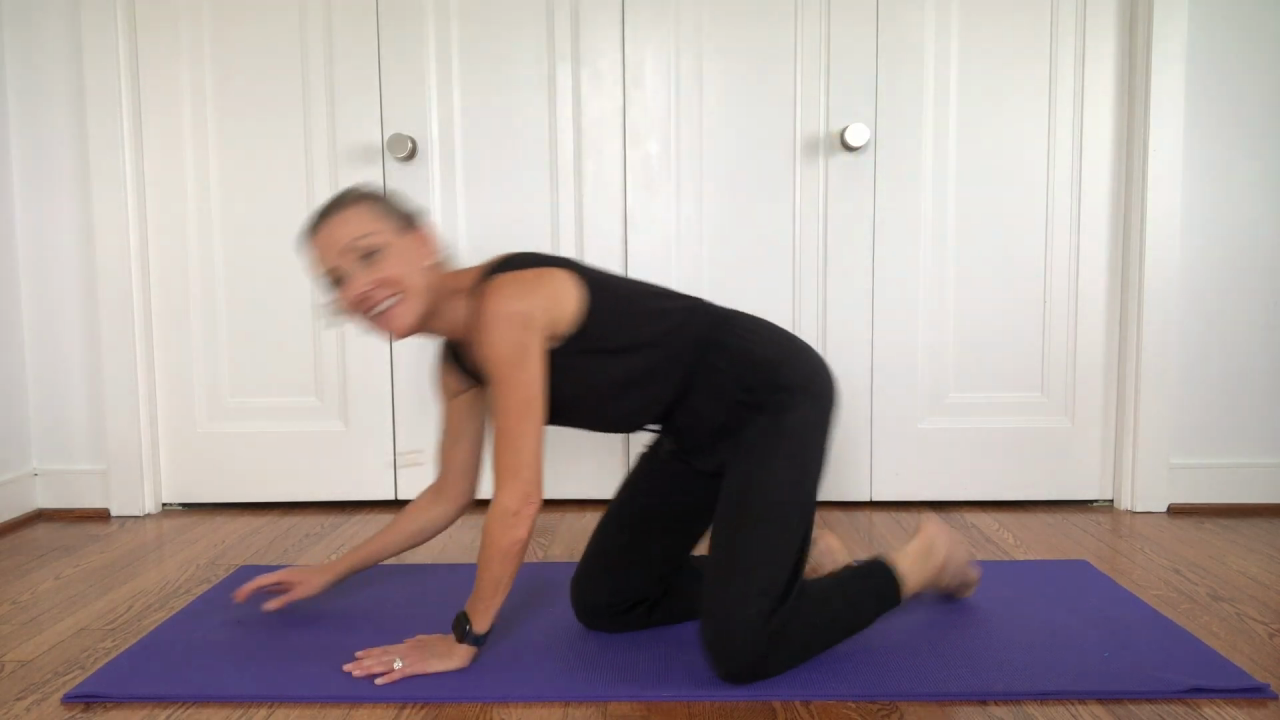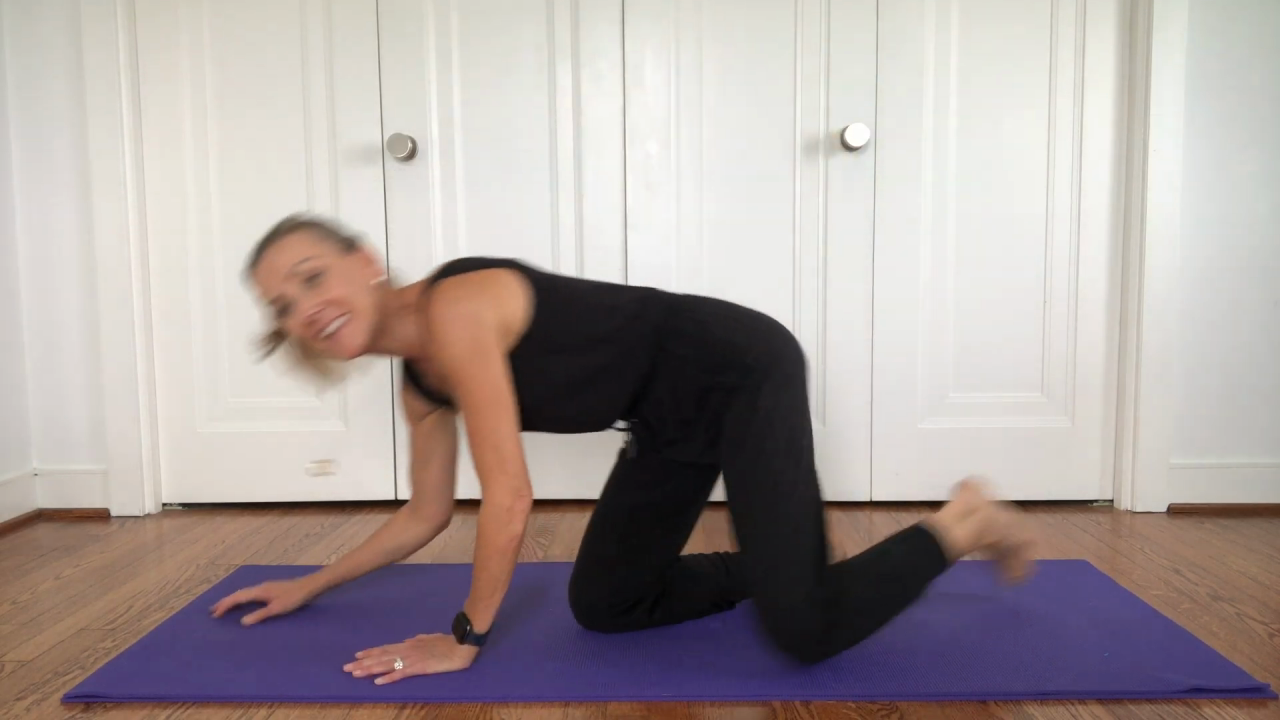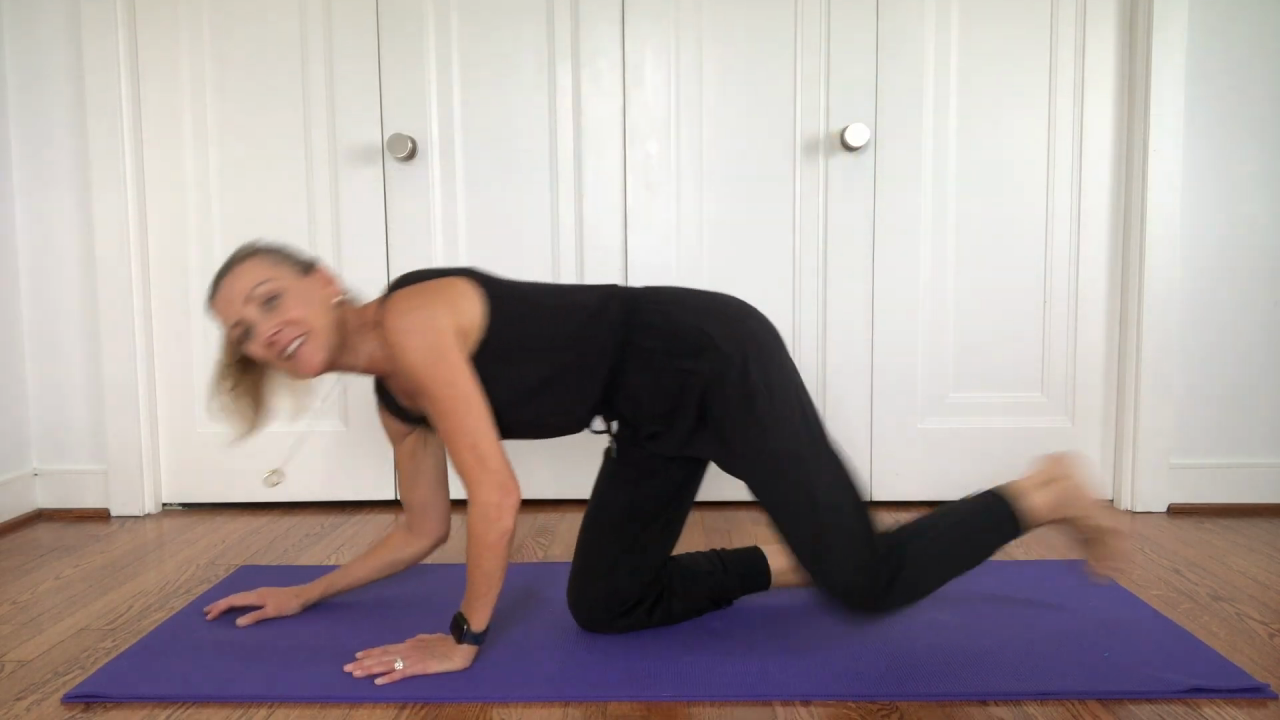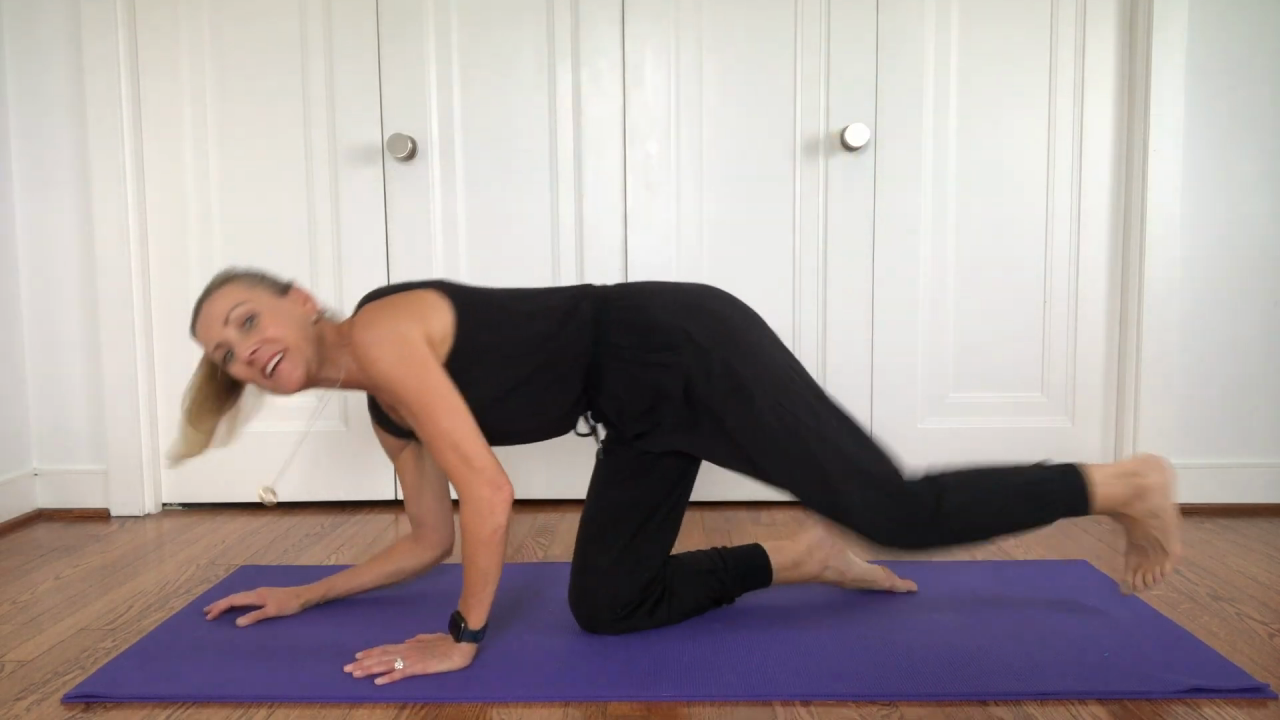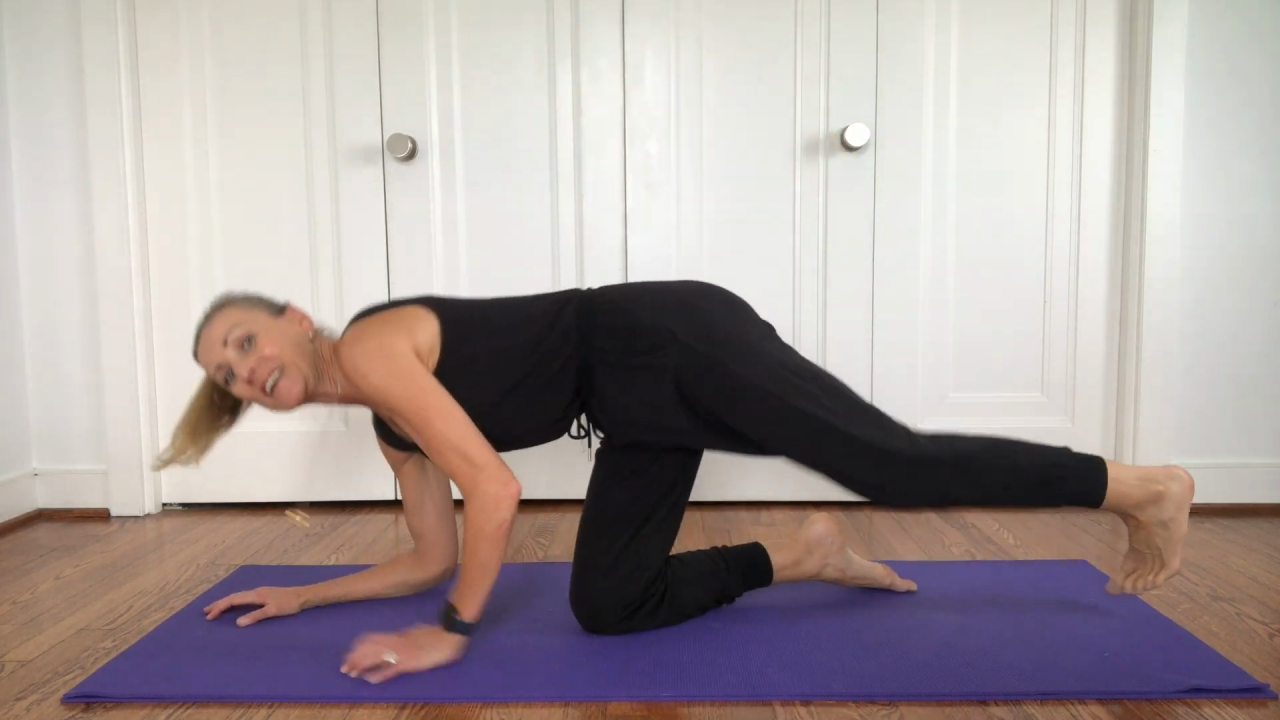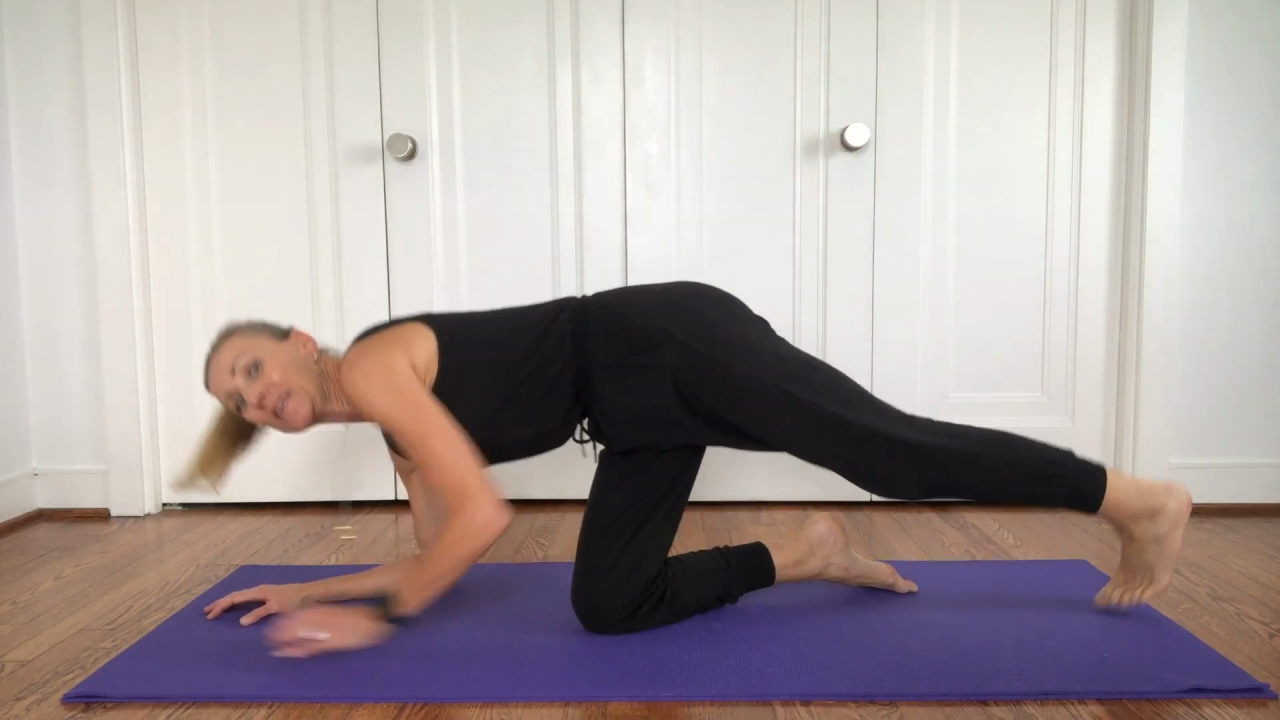
dt=0.1s
person 1, frame 1
left shoulder: (504, 308)
right shoulder: (459, 356)
left elbow: (518, 502)
right elbow: (444, 499)
left wrist: (466, 639)
right wrist: (330, 573)
left hip: (772, 394)
right hip: (697, 416)
left knee: (743, 647)
right knee: (603, 602)
left ankle: (912, 567)
right ankle: (796, 557)
person 1, frame 2
left shoulder: (452, 310)
right shoulder: (421, 376)
left elbow: (507, 504)
right elbow: (424, 516)
left wrist: (465, 638)
right wrist: (310, 586)
left hip: (740, 379)
right hip: (667, 414)
left knee: (803, 630)
right knee: (601, 604)
left ankle: (958, 527)
right ankle: (787, 563)
person 1, frame 3
left shoulder: (410, 323)
right shoulder: (394, 391)
left elbow: (497, 494)
right elbow: (421, 529)
left wrist: (465, 639)
right wrist: (306, 593)
left hip: (708, 356)
right hip: (656, 403)
left knee: (865, 584)
right knee: (605, 606)
left ankle: (1042, 496)
right ankle: (791, 560)
person 1, frame 4
left shoulder: (377, 332)
right shoulder: (386, 406)
left elbow: (489, 495)
right elbow: (428, 541)
left wrist: (461, 636)
right wrist: (304, 596)
left hip: (685, 351)
right hip: (643, 404)
left knee: (891, 508)
right knee: (608, 609)
left ankle: (1118, 485)
right ankle: (800, 556)
person 1, frame 5
left shoulder: (372, 352)
right shoulder: (393, 422)
left elbow: (498, 493)
right elbow: (434, 555)
left wrist: (453, 631)
right wrist: (303, 595)
left hip: (672, 342)
right hip: (642, 403)
left knee: (894, 464)
right knee: (607, 607)
left ankle: (1138, 487)
right ankle: (798, 555)
person 1, frame 6
left shoulder: (369, 364)
right shoulder: (401, 421)
left elbow: (482, 515)
right elbow: (439, 559)
left wrist: (378, 617)
right wrist: (307, 594)
left hip: (670, 344)
right hip: (647, 405)
left knee: (905, 455)
right knee: (609, 607)
left ankle: (1139, 501)
right ankle: (801, 556)
